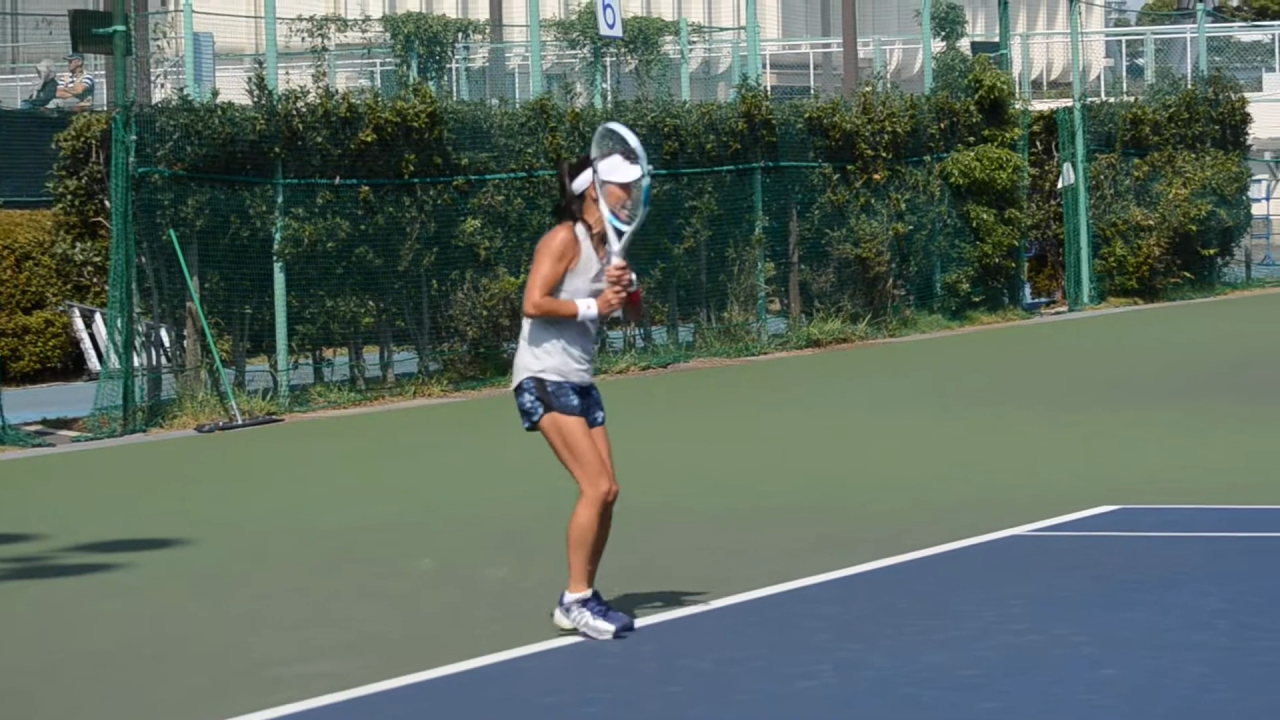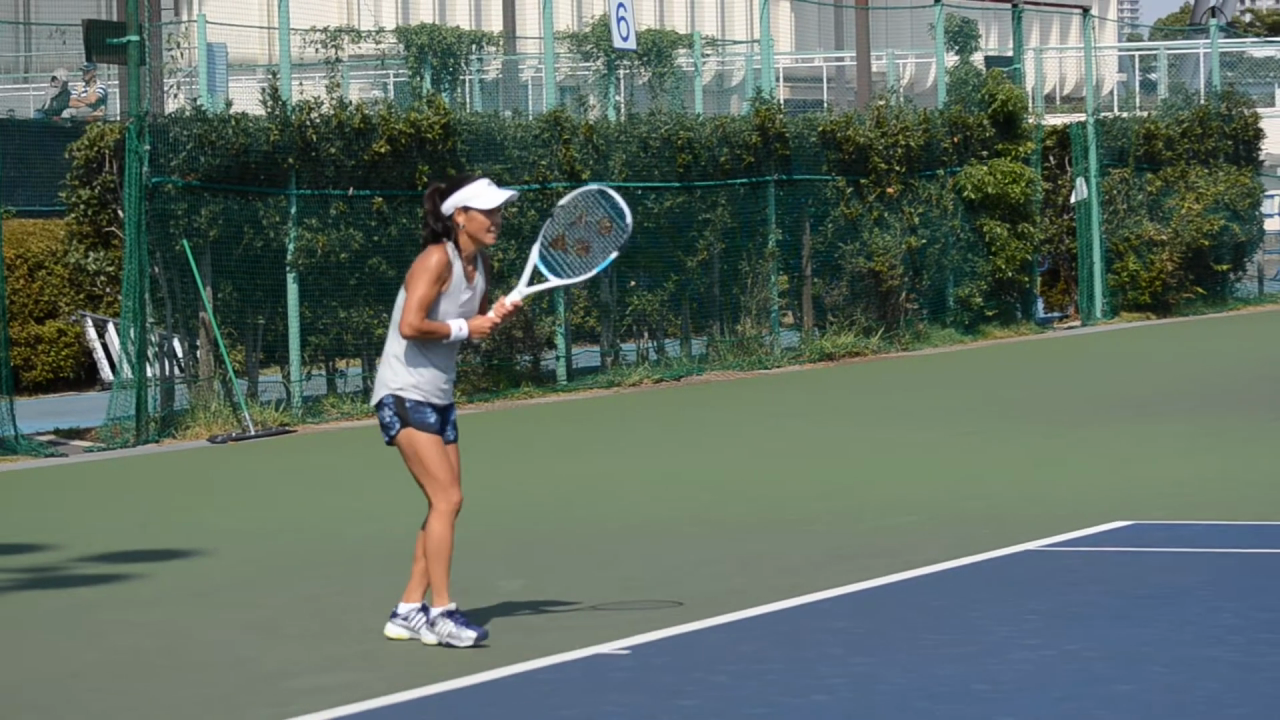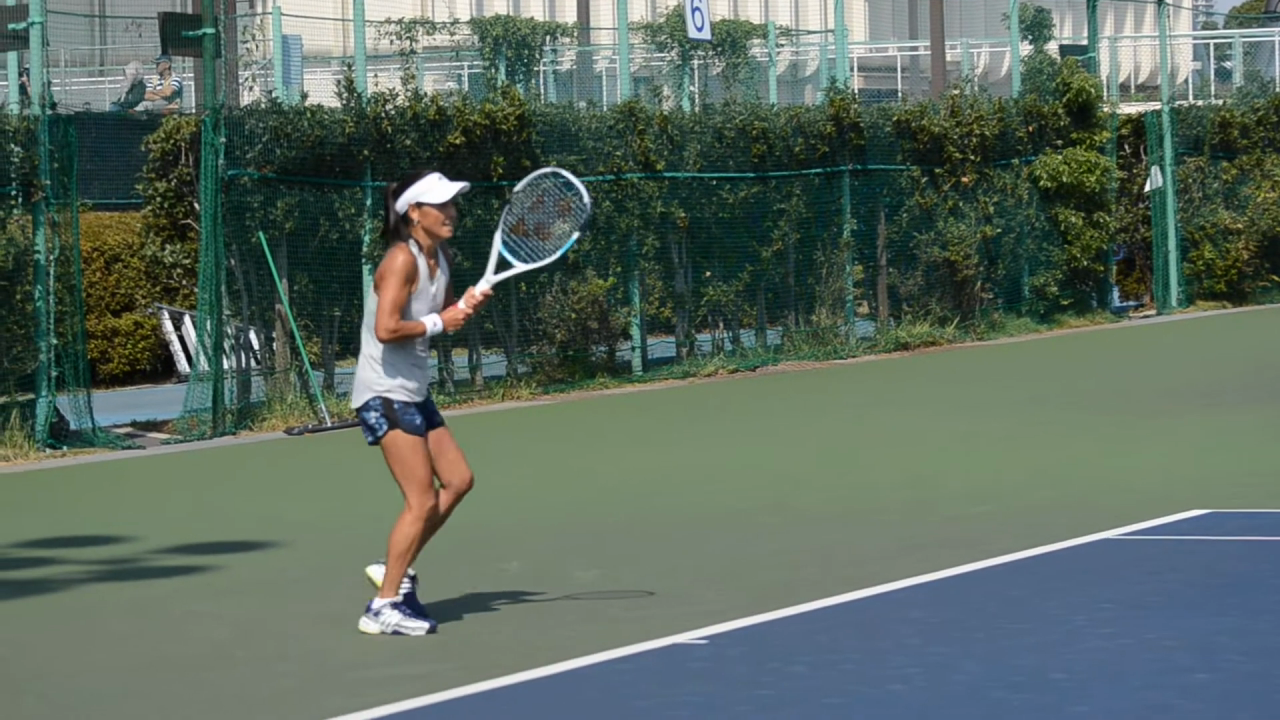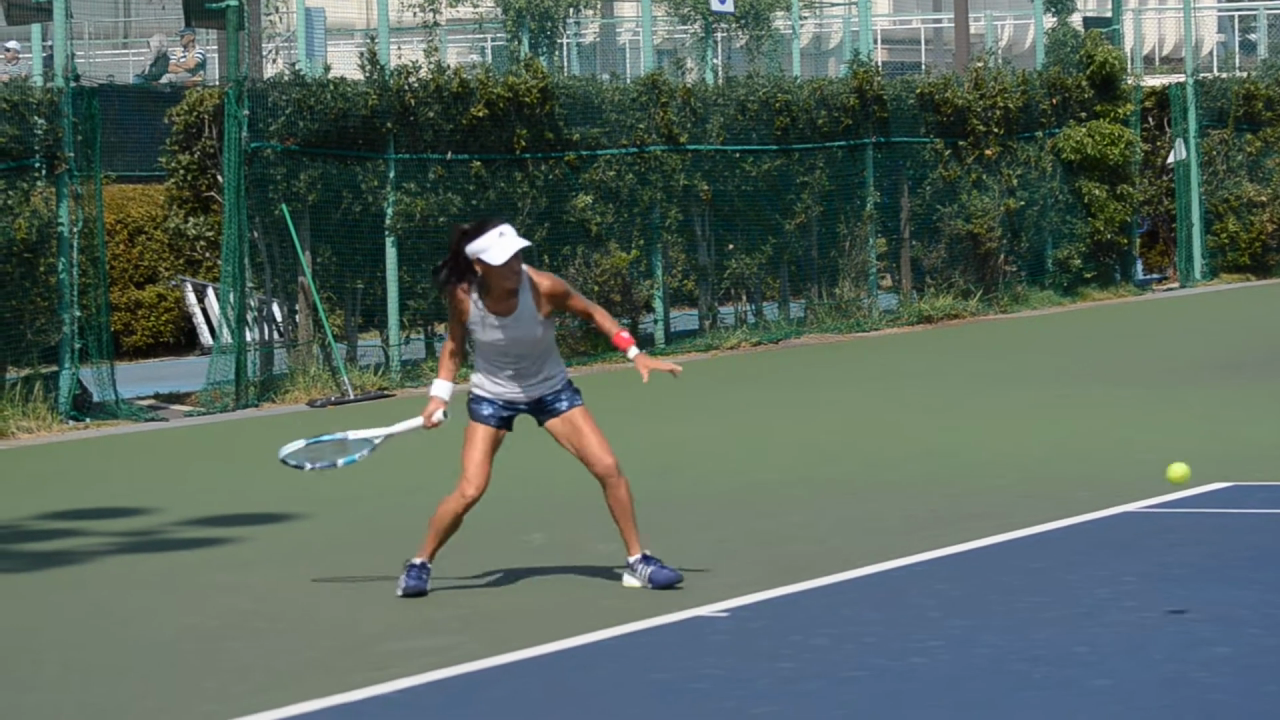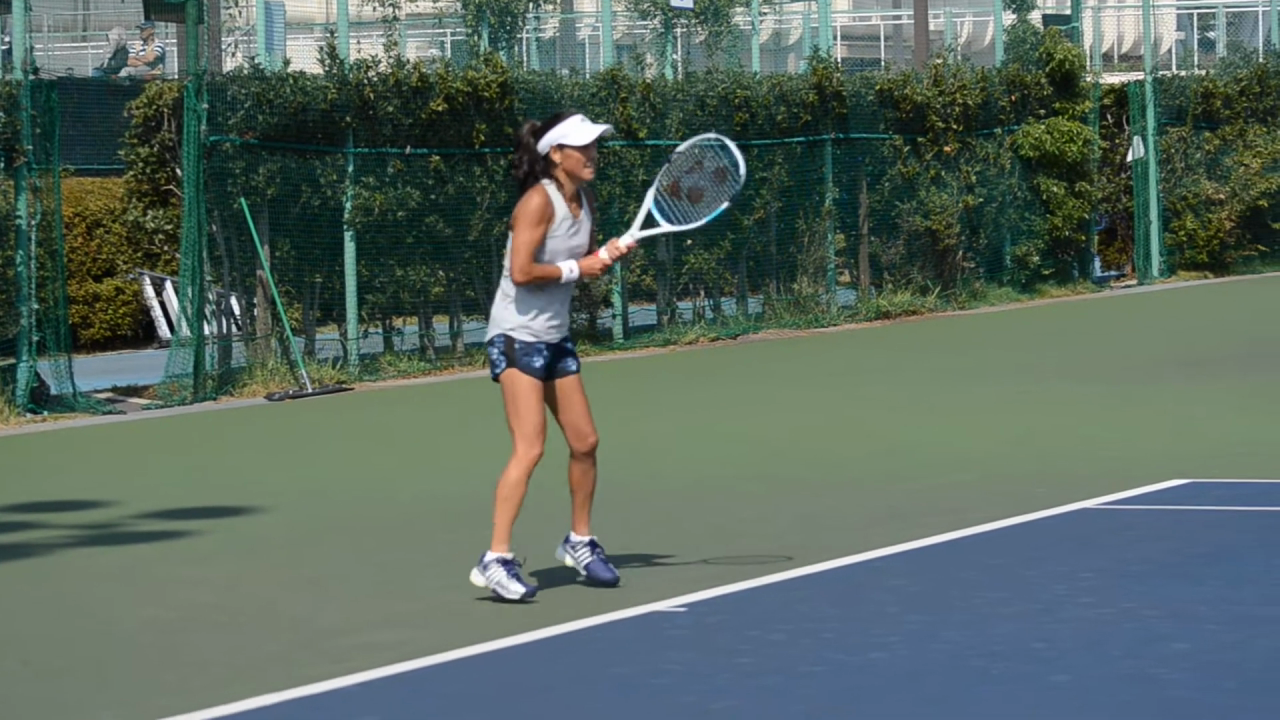
dt=1s
person 1, frame 1
left shoulder: (606, 242)
right shoulder: (563, 237)
left elbow: (634, 312)
right elbow: (533, 304)
left wrist: (625, 285)
right wrist: (595, 306)
left hip: (579, 380)
right hip: (544, 379)
left knee: (607, 492)
right knee: (596, 487)
left ankle: (584, 596)
right ankle: (576, 597)
person 1, frame 2
left shoulder: (480, 263)
right shoulder: (437, 259)
left elbow: (471, 323)
right elbow: (410, 326)
left wrist: (495, 316)
right wrist: (464, 328)
left hip: (437, 397)
right hip: (404, 395)
left knee: (448, 505)
right knee: (447, 499)
left ankle: (410, 611)
right ankle: (441, 611)
person 1, frame 3
left shoulder: (440, 255)
right shoulder: (401, 259)
right elbow: (386, 329)
left wrist: (464, 307)
right wrist: (438, 323)
left hip: (411, 393)
right hip: (385, 394)
left knee: (460, 481)
right knee: (422, 502)
left ankle: (396, 571)
right ankle: (384, 606)
person 1, frame 4
left shoulder: (544, 286)
right shoulder: (461, 294)
left elbow: (592, 311)
right elbow: (454, 343)
left wrist: (636, 354)
right wrist: (440, 393)
left hip: (549, 387)
right hip: (493, 393)
left knee: (607, 466)
right knee: (468, 491)
left ankle: (638, 560)
right ankle: (420, 563)
person 1, frame 5
left shoulder: (585, 199)
right shoulder: (537, 200)
right elbow: (521, 273)
left wrist: (607, 255)
right wrist: (578, 268)
left hip: (554, 337)
right hip: (517, 336)
left knee: (585, 443)
right knee: (530, 450)
left ankle: (579, 542)
right ankle: (495, 559)
